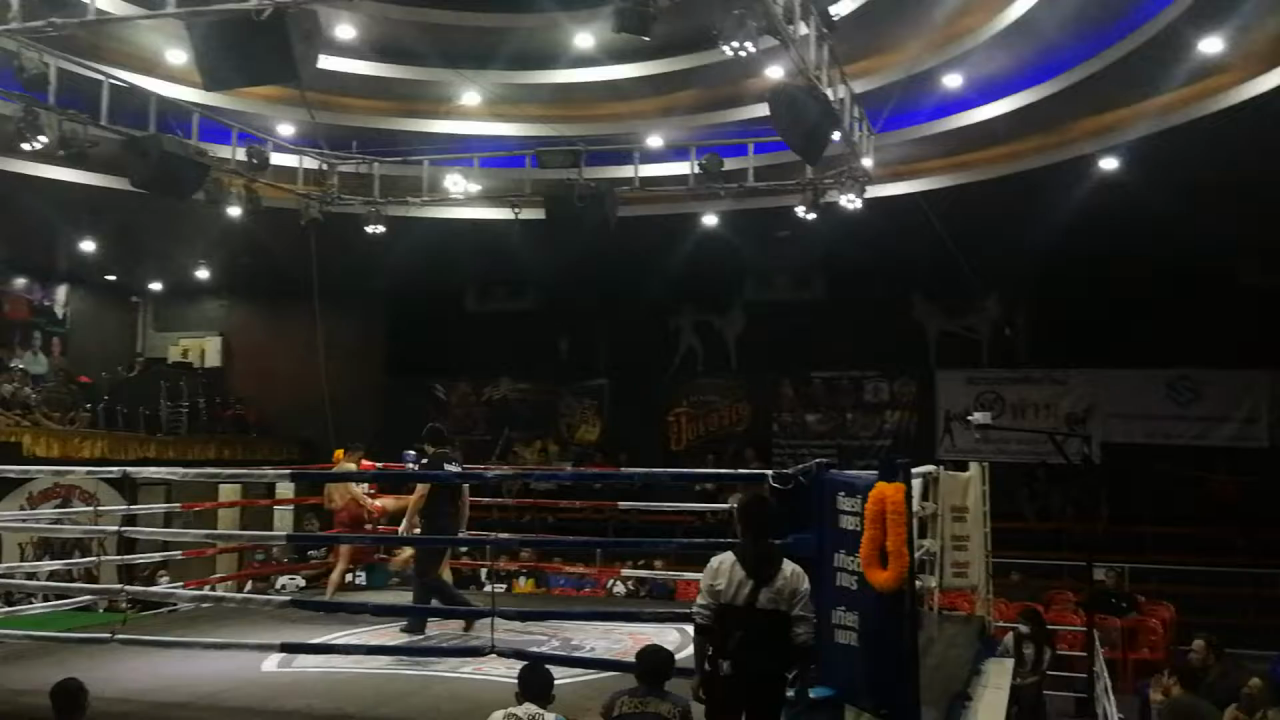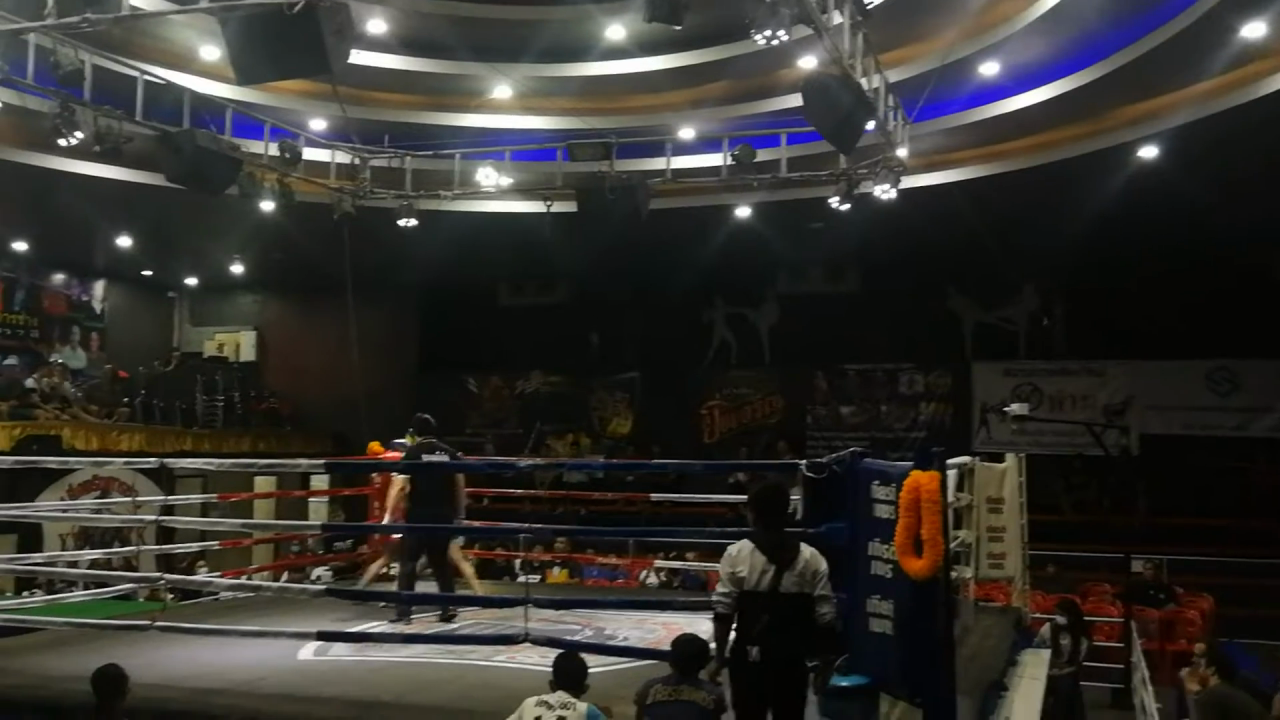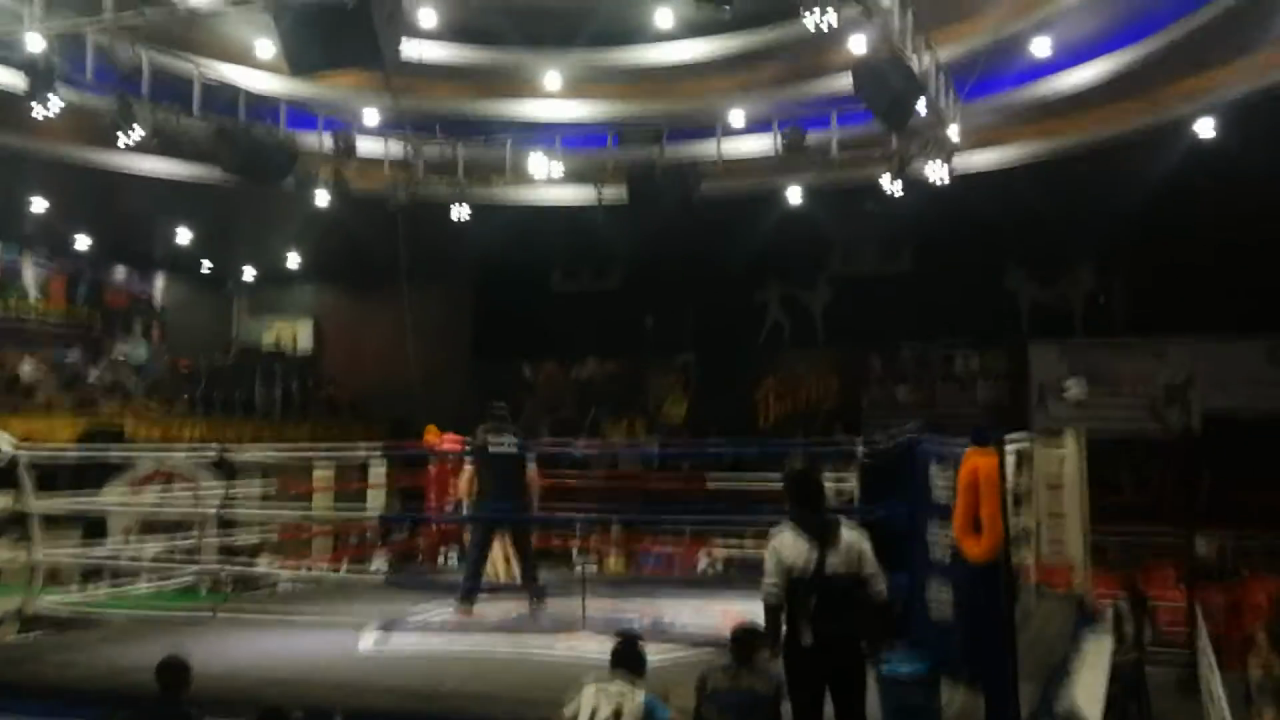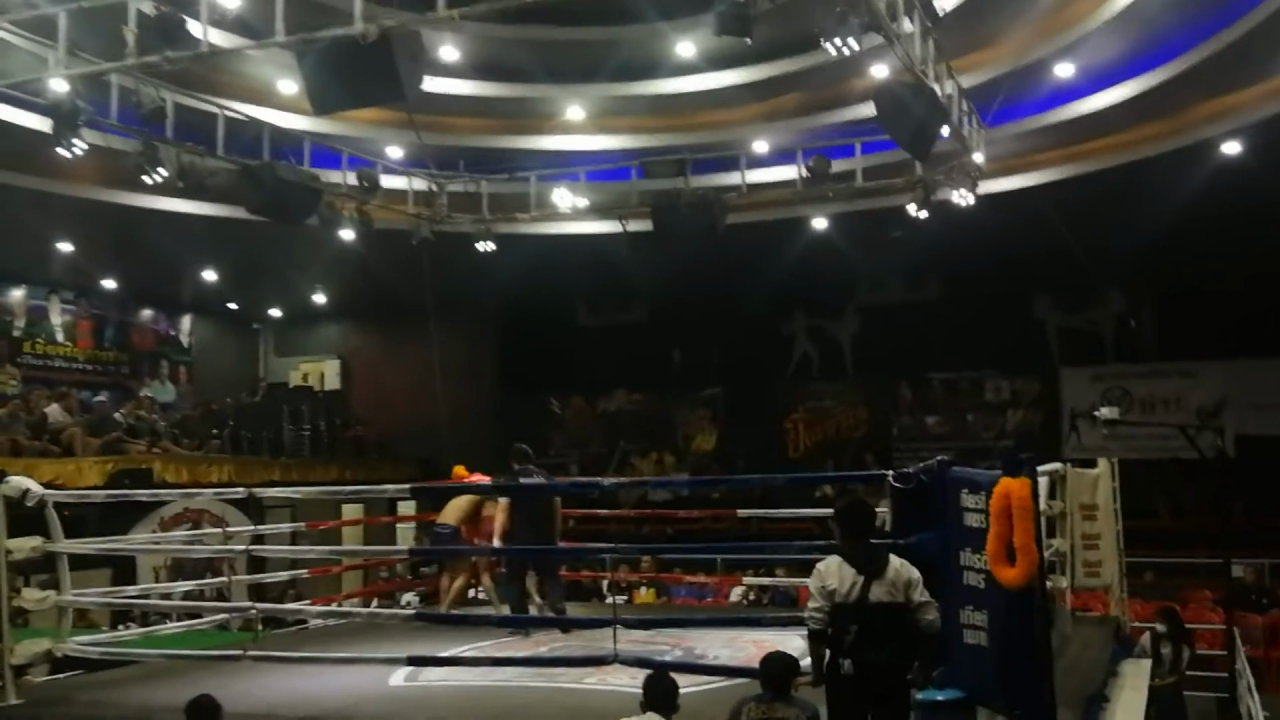
dt=0.7s
person 1, frame 1
left shoulder: (718, 566)
right shoulder: (794, 575)
left elbow: (703, 625)
right elbow: (803, 637)
left wrist: (699, 672)
right wrist: (803, 681)
left hip: (724, 673)
right hip: (769, 677)
person 1, frame 2
left shoulder: (737, 554)
right shoulder: (811, 558)
left elbow: (724, 612)
right elbow: (825, 617)
left wrist: (719, 657)
right wrist: (825, 662)
left hip: (749, 659)
right hip: (792, 662)
person 1, frame 3
left shoulder: (781, 542)
right shoulder: (854, 539)
left elbow: (773, 600)
right elbow: (877, 593)
left wrist: (774, 642)
right wrist: (871, 634)
left hip: (805, 643)
right hip: (847, 642)
person 1, frame 4
left shoulder: (826, 571)
right shoulder: (903, 569)
left elbow: (817, 629)
right elbow: (929, 622)
left wrist: (818, 671)
right wrist: (918, 663)
left hip: (847, 672)
right hip: (892, 671)
person 2, frame 1
left shoulder: (430, 462)
right shoulder: (456, 464)
left elbow: (420, 494)
right elbow: (465, 500)
left wrist: (407, 521)
right wrist: (461, 527)
left hip: (433, 525)
right hip: (449, 526)
left knee: (426, 574)
right knee: (425, 572)
left ankle: (465, 608)
right ankle: (416, 623)
person 2, frame 2
left shoulder: (412, 453)
right shoulder: (450, 453)
left elbow: (400, 487)
right elbow: (460, 487)
left wrist: (389, 515)
right wrist: (459, 513)
left hip: (419, 516)
right hip: (444, 516)
left knee: (408, 563)
right knee: (442, 562)
left ankle: (403, 612)
right ankle: (448, 606)
person 2, frame 3
left shoulder: (479, 443)
right shoulder: (520, 442)
left elbow: (468, 476)
right elbow: (532, 475)
left wrist: (468, 502)
right wrist: (533, 502)
left hip: (487, 505)
right hip: (517, 505)
left knee: (476, 554)
right knee: (524, 551)
left ankle: (467, 601)
right ankle: (534, 596)
person 2, frame 4
left shoulder: (508, 481)
right shoulder: (547, 478)
left elbow: (503, 510)
right elbow: (557, 510)
left wrist: (497, 538)
right wrist: (556, 537)
left hip: (518, 538)
right hip: (544, 537)
left knee: (516, 580)
right knee: (550, 576)
right ankle: (558, 607)
